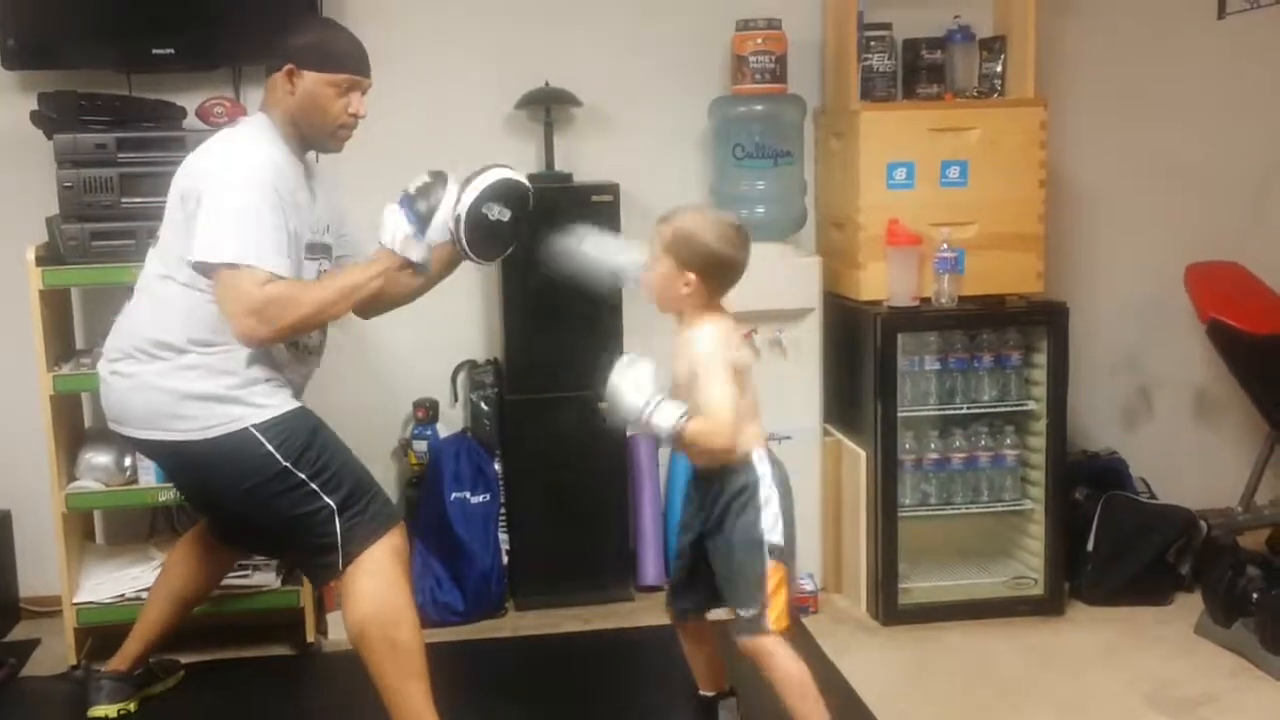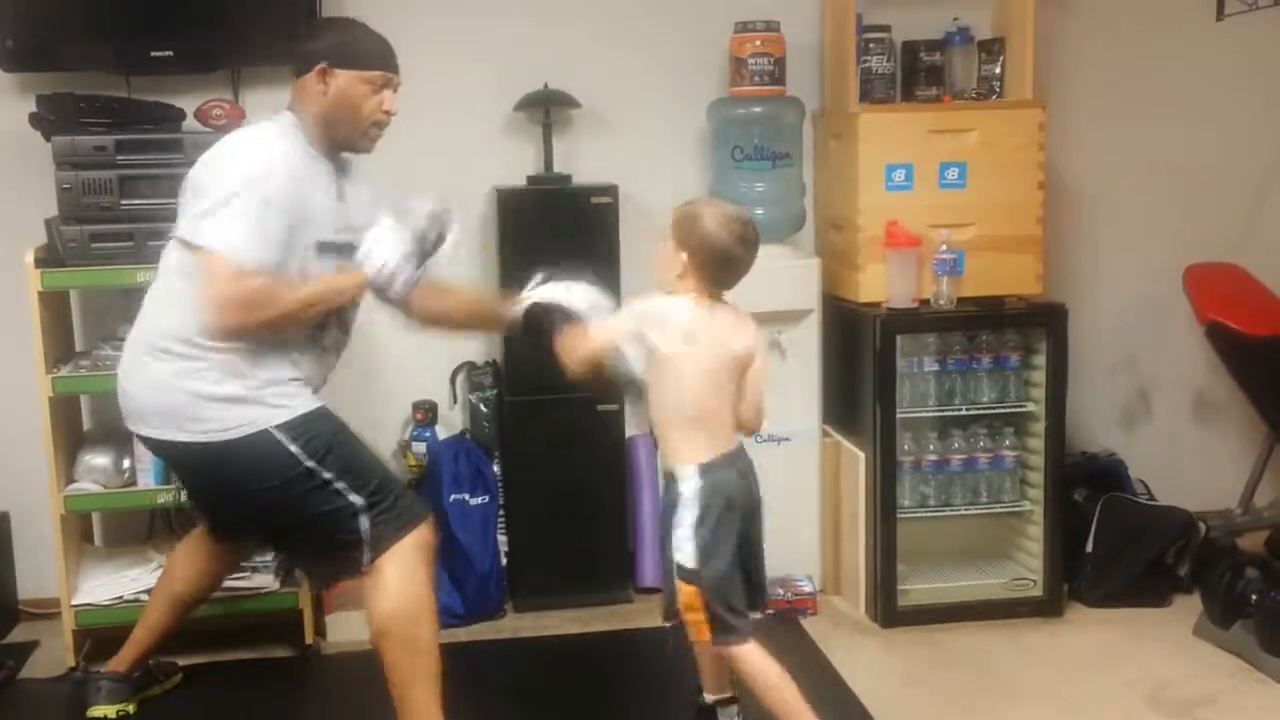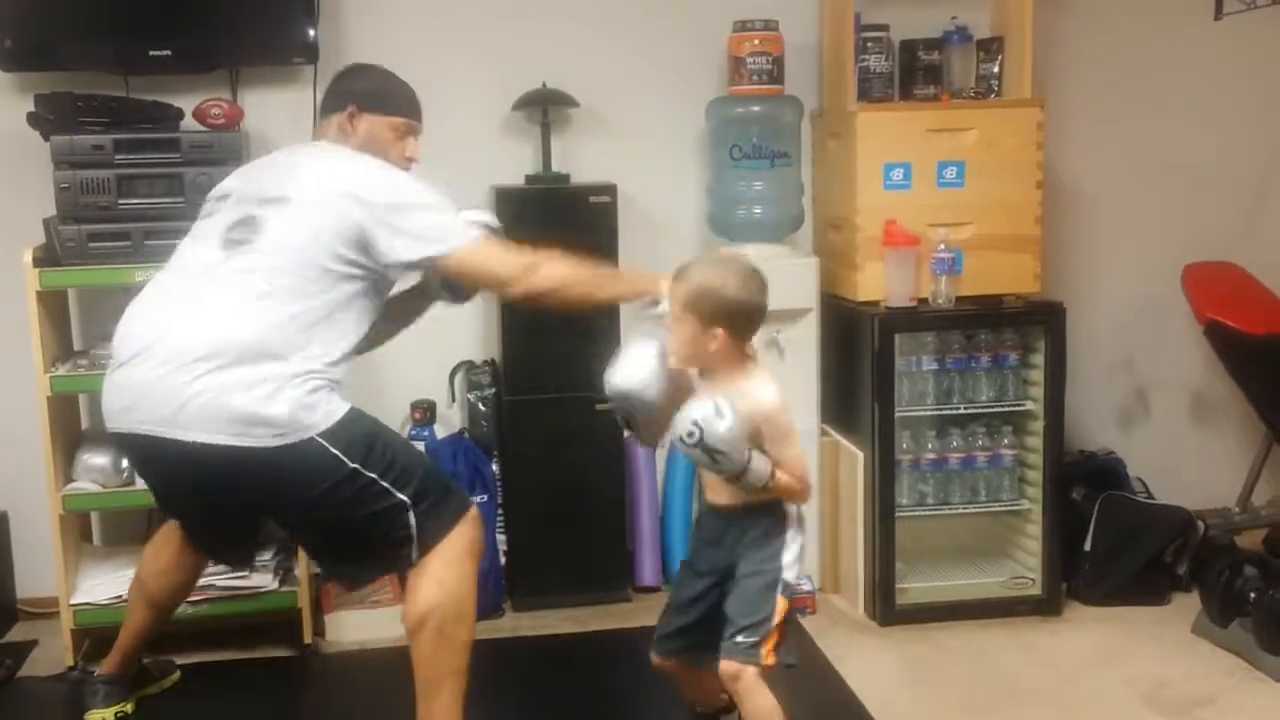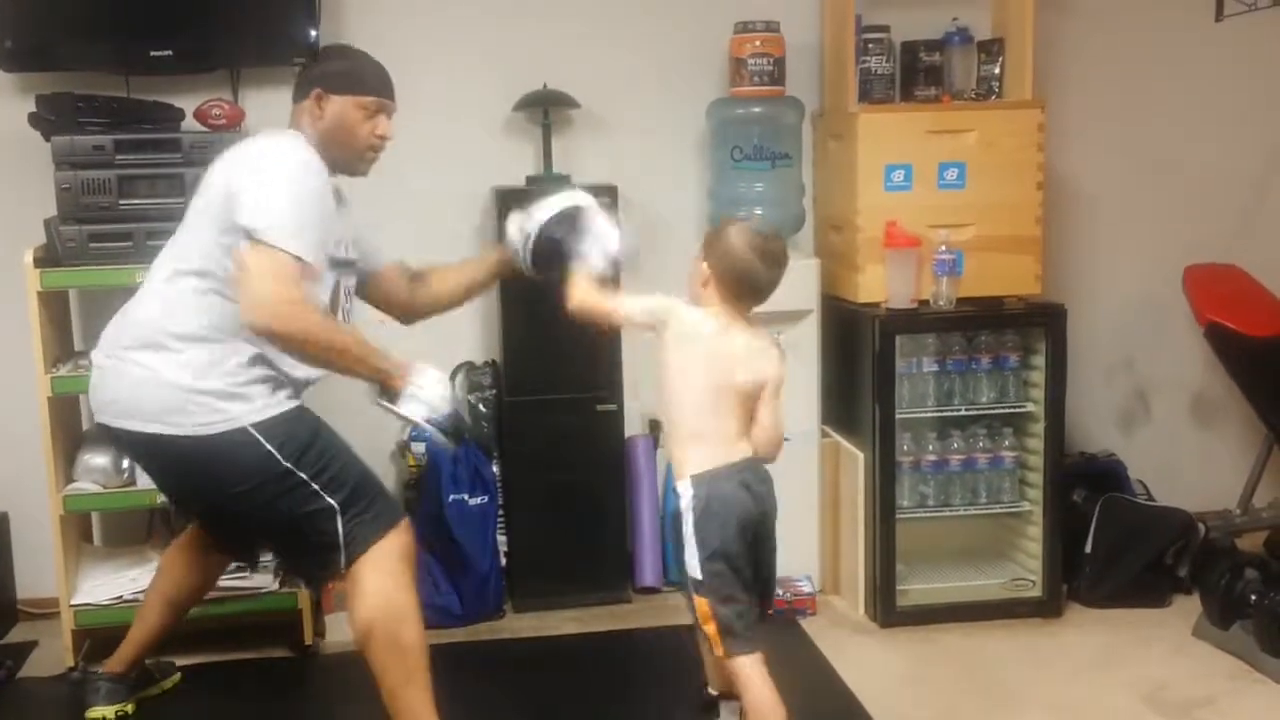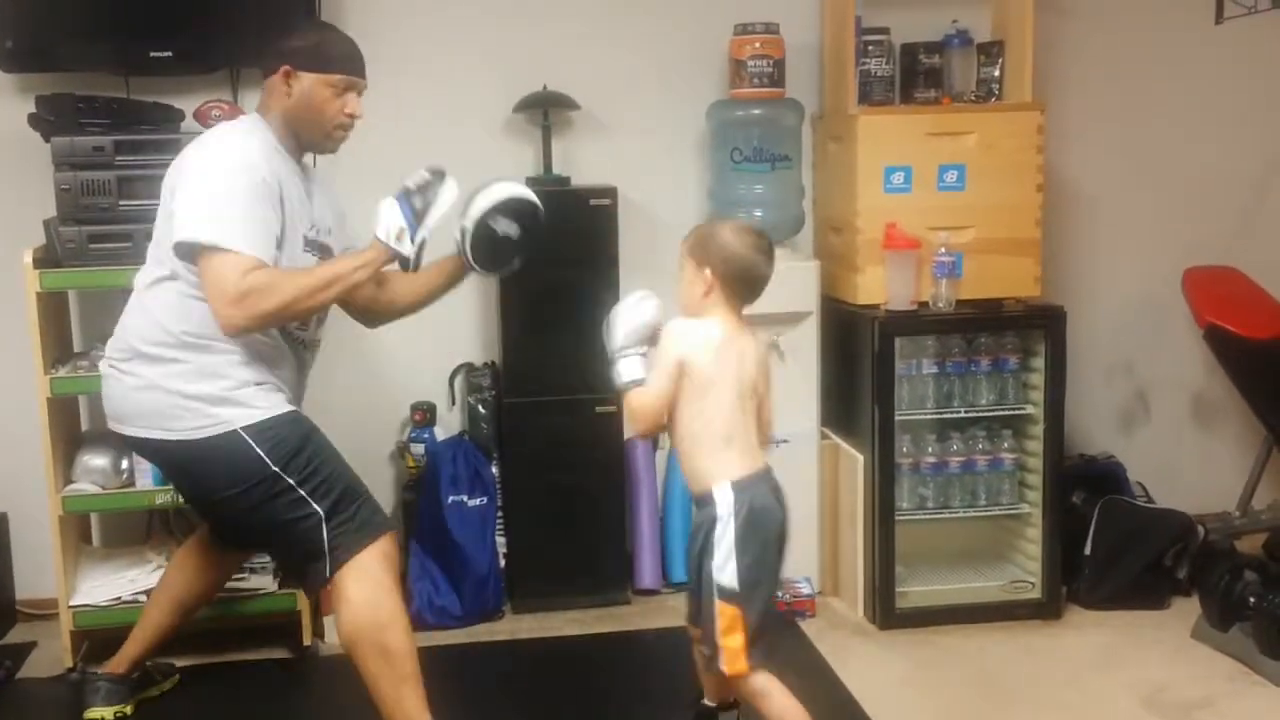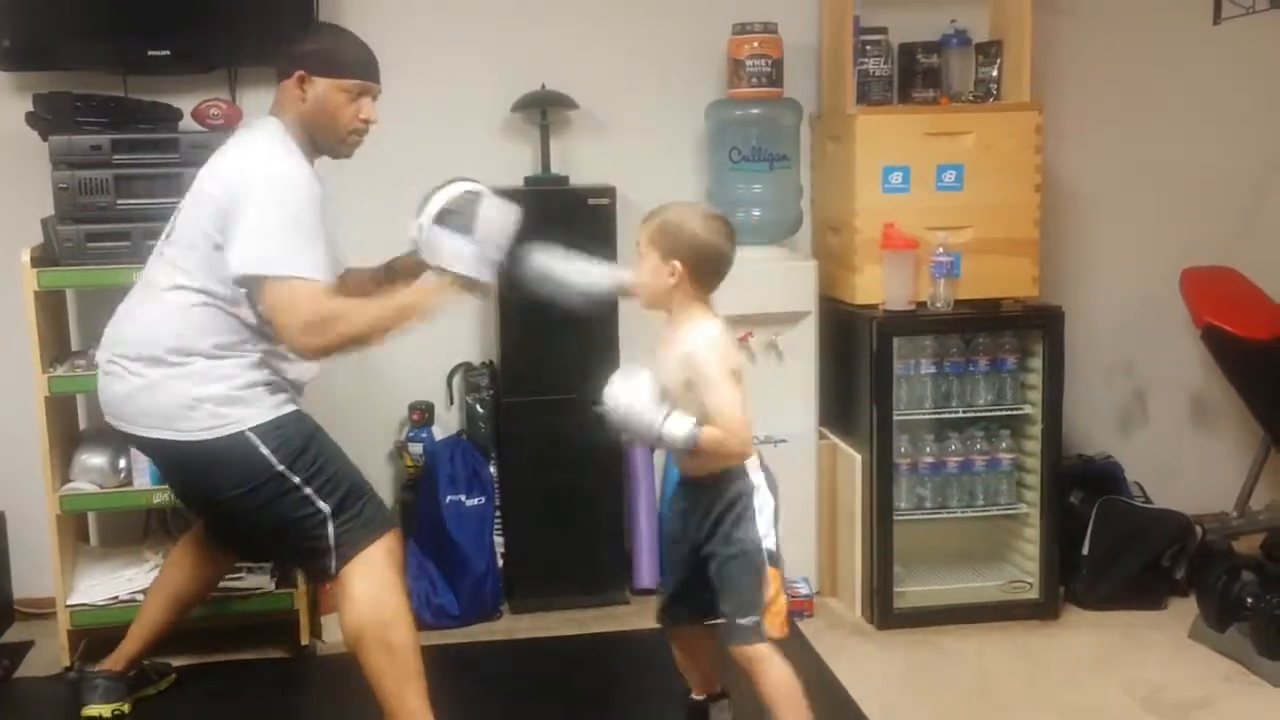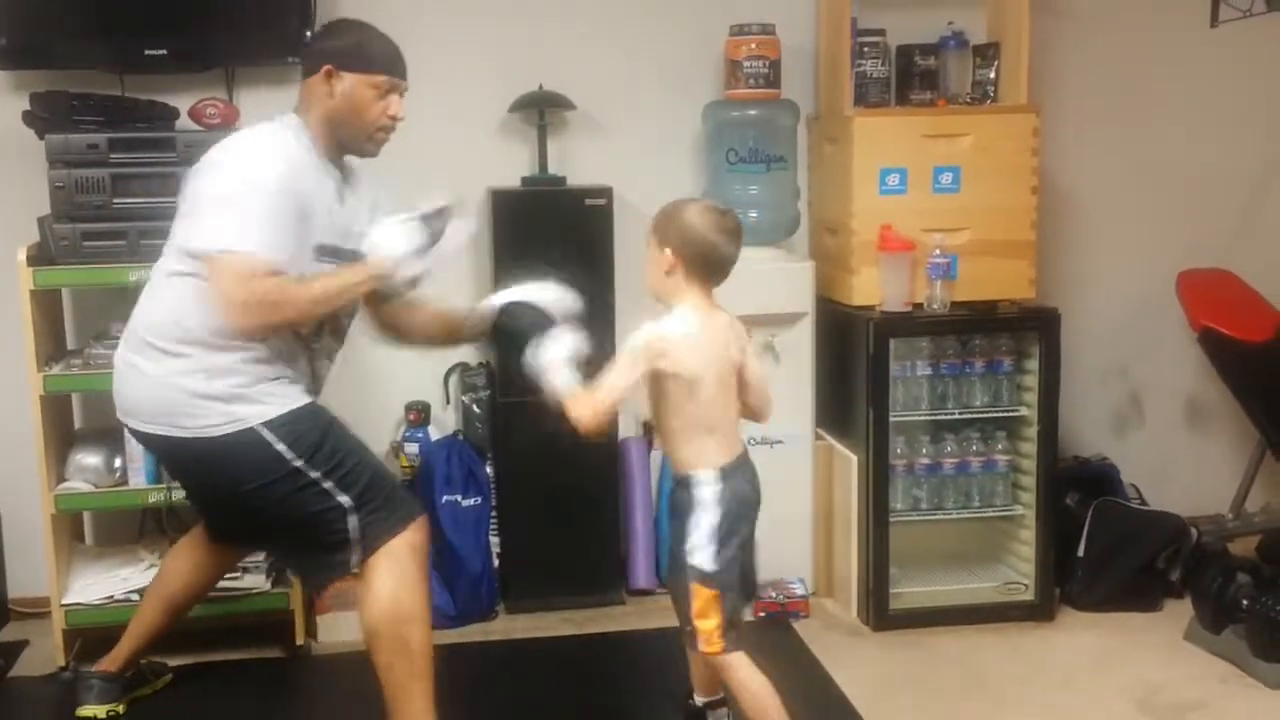
dt=0.3s
person 1, frame 1
left shoulder: (296, 171)
right shoulder: (245, 164)
left elbow: (361, 295)
right elbow: (258, 316)
left wrist: (450, 248)
right wrist: (392, 255)
left hip: (170, 392)
right hip: (199, 395)
left knee: (235, 523)
right knee: (374, 544)
person 1, frame 2
left shoulder: (332, 178)
right shoulder: (267, 165)
left elbow: (407, 291)
right elbow: (232, 309)
left wrist: (518, 312)
right wrist: (360, 276)
left hip: (162, 392)
right hip: (218, 397)
left knee: (233, 527)
right knee: (402, 542)
person 1, frame 3
left shoulder: (253, 178)
right shoulder: (372, 188)
right elbow: (521, 276)
left wrist: (423, 296)
right wrist: (655, 287)
right hip: (243, 412)
left knee: (201, 527)
right knee: (450, 536)
person 1, frame 4
left shoulder: (314, 191)
right shoulder: (288, 167)
left elbow: (407, 294)
right elbow: (276, 309)
left wrist: (509, 255)
right wrist: (400, 378)
right hip: (199, 397)
left knee: (222, 527)
right knee: (380, 544)
person 1, frame 5
left shoulder: (298, 177)
right shoulder: (234, 158)
left elbow: (369, 303)
right elbow: (242, 306)
left wrist: (467, 257)
right wrist: (382, 250)
left hip: (166, 395)
right hip: (196, 398)
left knee: (237, 527)
right knee: (363, 549)
person 1, frame 6
left shoulder: (277, 164)
right shoulder: (272, 174)
left elbow: (322, 297)
right elbow: (311, 331)
left wrist: (413, 263)
right wrist: (441, 282)
left hip: (156, 387)
right hip: (199, 396)
left knee: (233, 527)
right knee: (367, 545)
person 1, frame 7
left shoulder: (340, 185)
right shoulder: (265, 162)
left elbow: (397, 319)
right elbow: (250, 309)
left wrist: (487, 316)
right wrist: (378, 268)
left hip: (178, 395)
right hip: (213, 394)
left knee: (233, 527)
right knee: (394, 537)
person 2, frame 1
left shoulder: (703, 342)
right shoulder: (708, 324)
left elbow: (720, 435)
left wrist: (651, 407)
left hip: (749, 487)
right hip: (708, 488)
left knee: (760, 639)
right knee: (685, 612)
person 2, frame 2
left shoulder: (654, 313)
right shoulder: (742, 327)
left elbow: (573, 355)
right elbow: (750, 418)
left hip: (696, 489)
right hip: (730, 474)
left knee: (726, 640)
right knee: (695, 618)
person 2, frame 3
left shoulder: (761, 400)
right shoulder: (710, 372)
left elbow: (800, 487)
left wrist: (736, 463)
left hip: (766, 532)
right hip: (715, 526)
left knee: (736, 669)
right knee: (669, 652)
person 2, frame 4
left shoulder: (675, 315)
right shoulder: (767, 351)
left elbow: (583, 302)
right elbow: (768, 445)
left wrist: (588, 253)
left hip: (704, 497)
right hip: (752, 485)
left knee: (736, 647)
right knee: (729, 625)
person 2, frame 5
left shoulder: (679, 335)
right shoulder: (753, 348)
left elbow: (642, 419)
left wrist: (627, 351)
left hip: (730, 509)
right hip: (758, 496)
left knee: (739, 666)
right knee: (704, 628)
person 2, frame 6
left shoulder: (704, 344)
right shoulder: (683, 326)
left elbow: (736, 438)
right elbow: (640, 284)
left wrist: (663, 427)
right wrist: (597, 277)
left hip: (739, 494)
right hip: (695, 493)
left knee: (752, 644)
right knee: (681, 618)
person 2, frame 7
left shoulder: (658, 338)
right shoulder: (731, 328)
left elbow: (590, 418)
right elbow: (758, 405)
left wrist: (556, 375)
left hip: (709, 494)
right hip: (729, 479)
left knee: (720, 645)
right knee: (697, 615)
